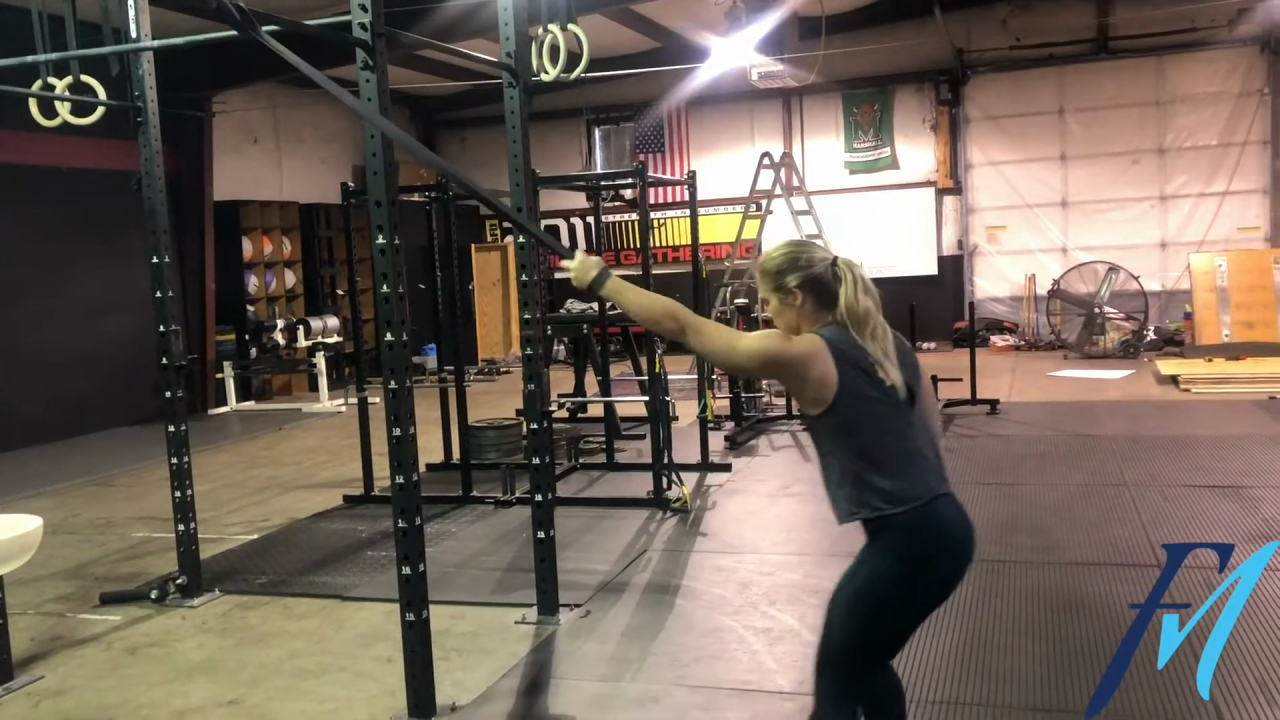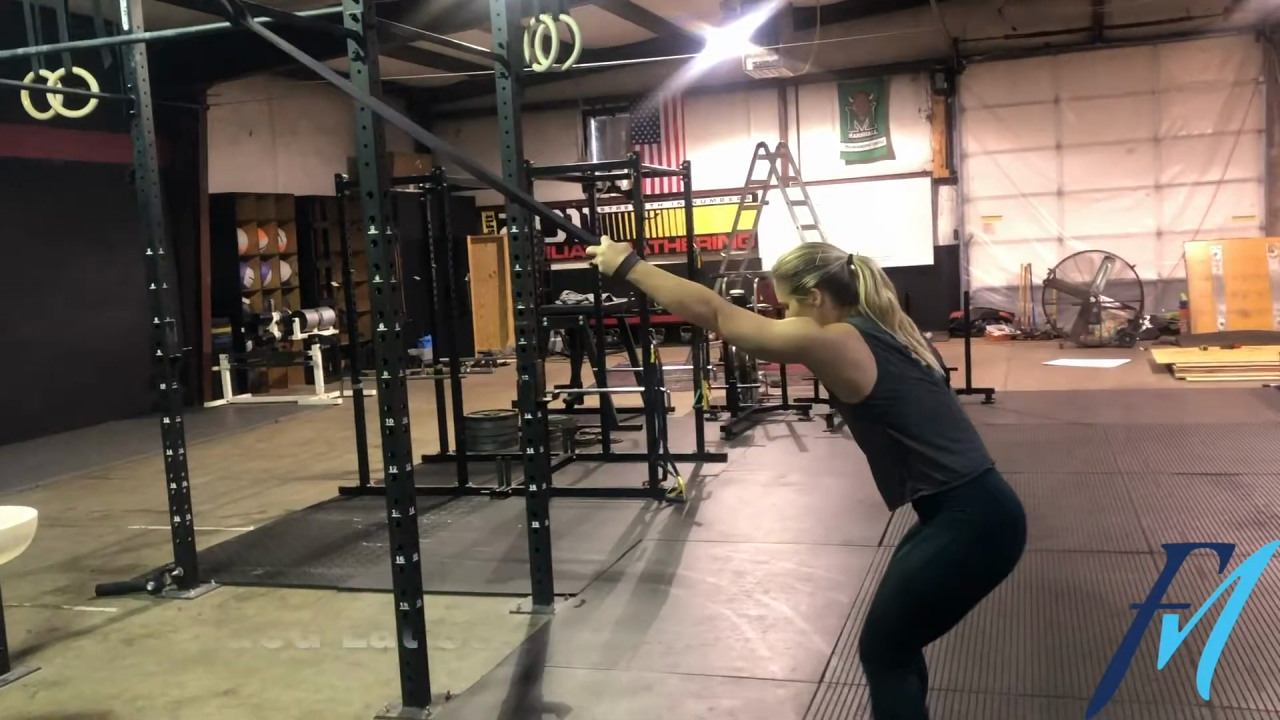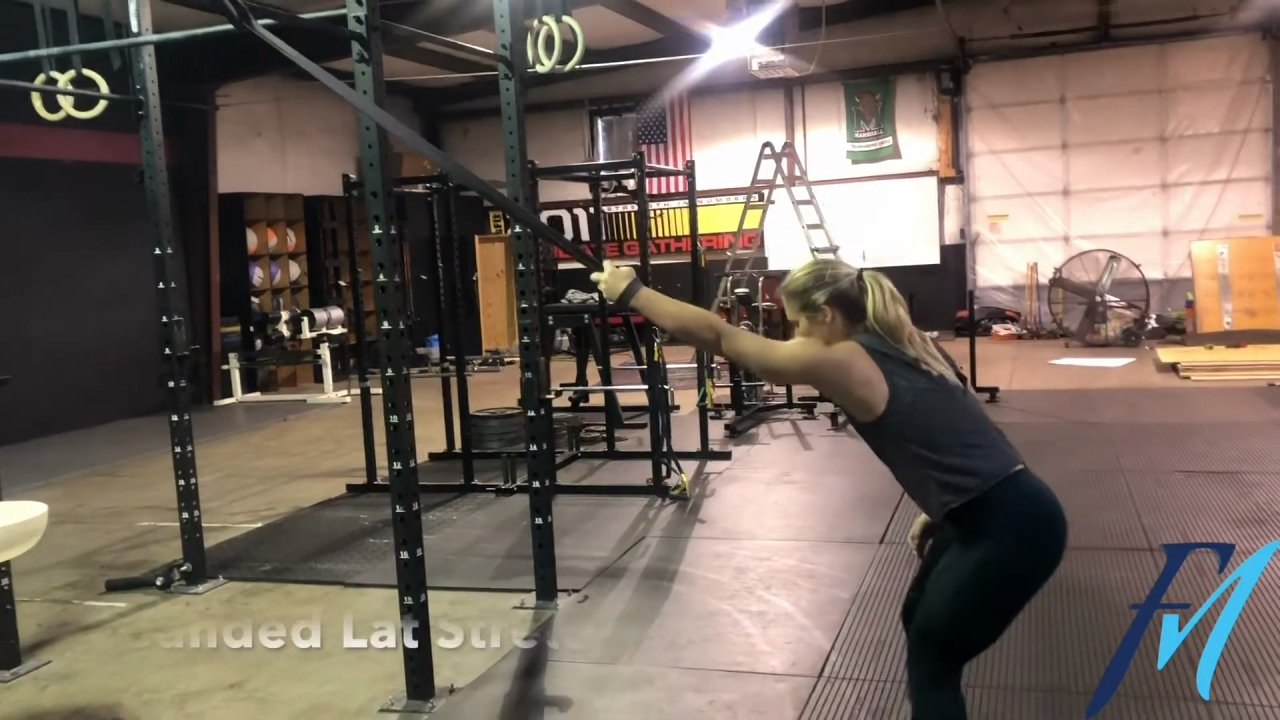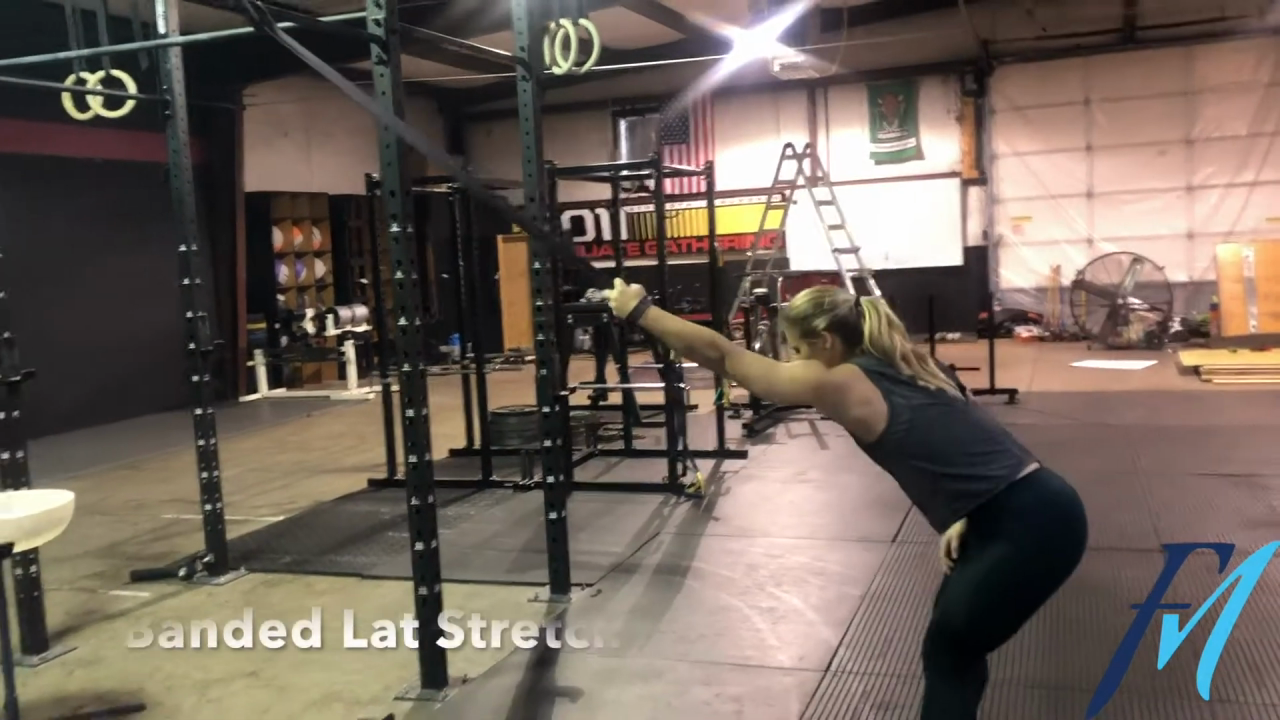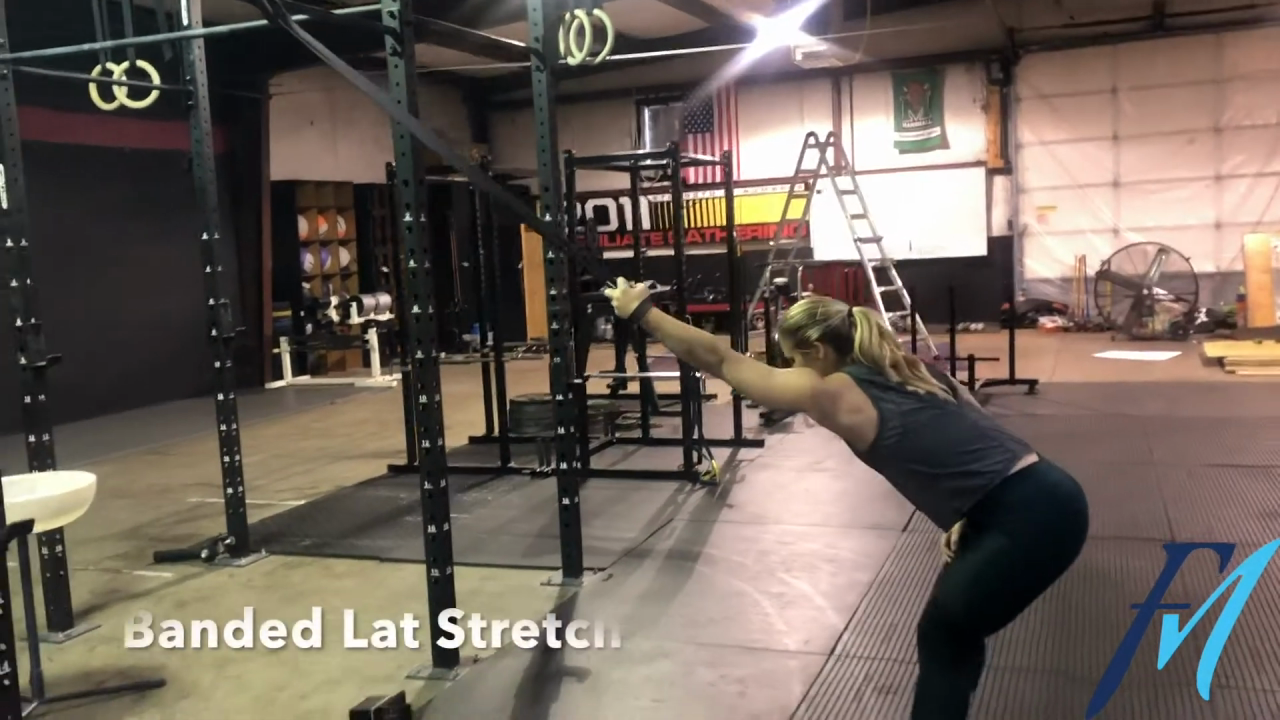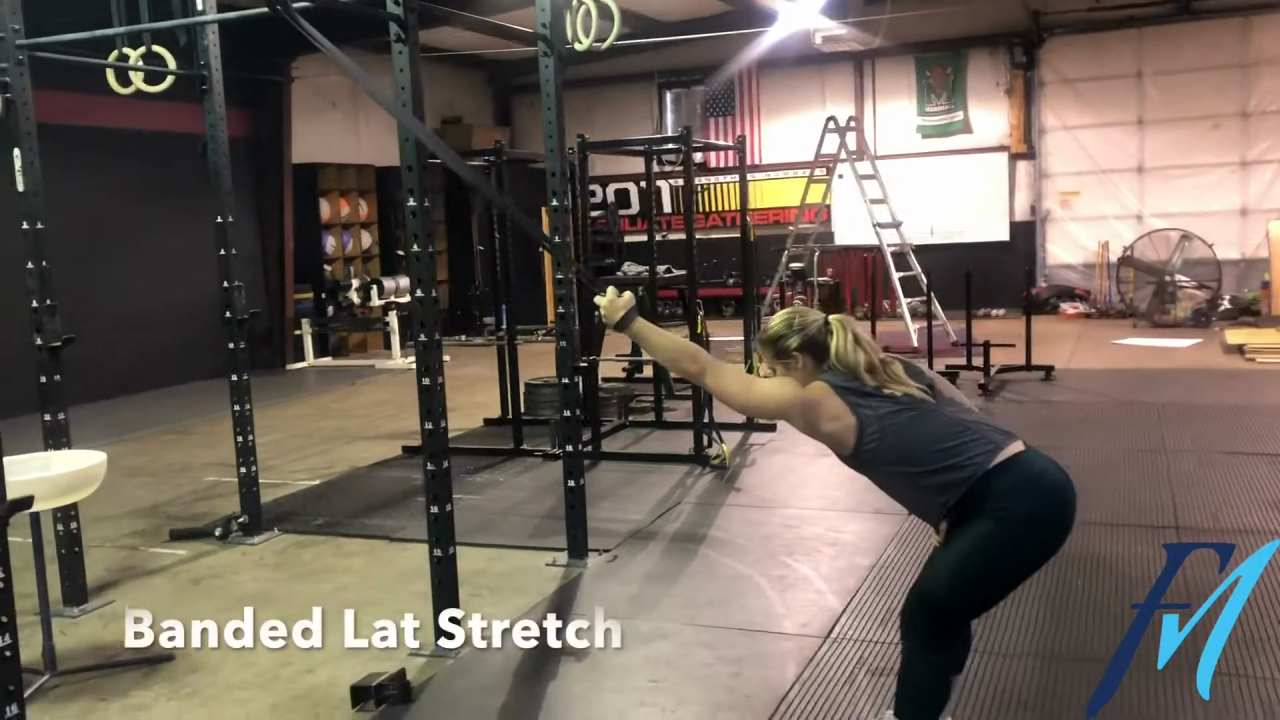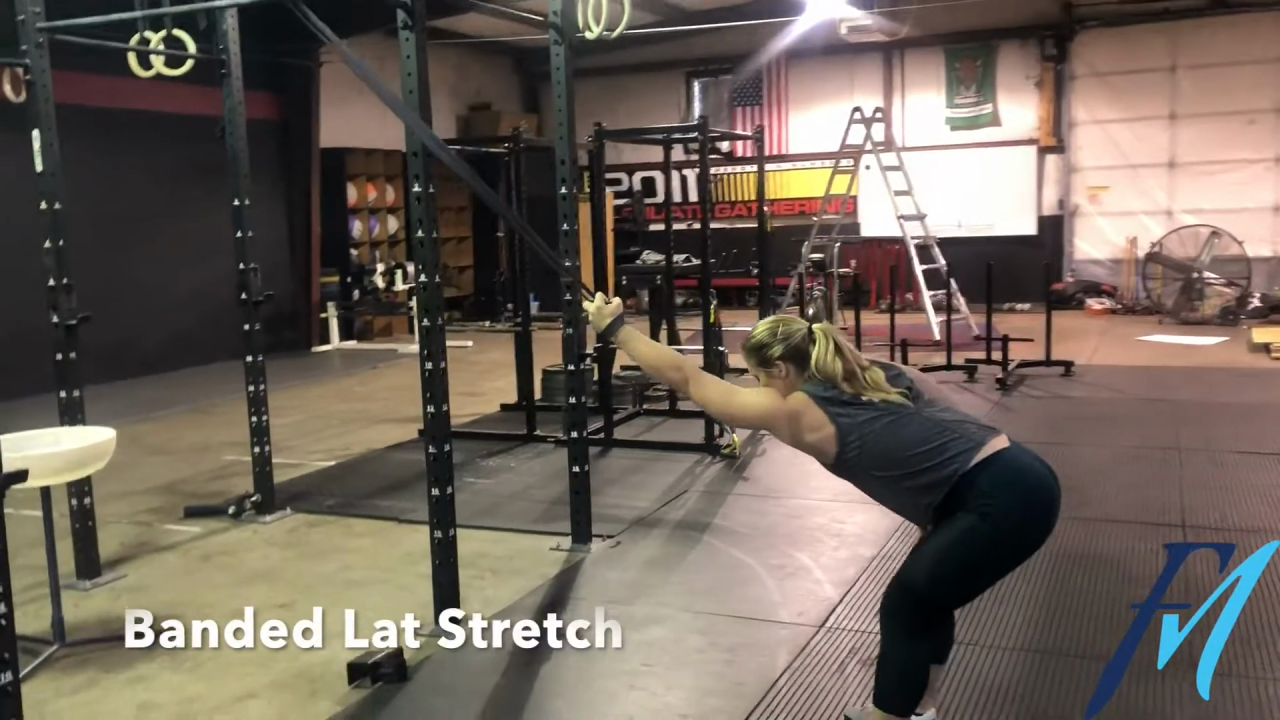
dt=0.3s
person 1, frame 1
left shoulder: (802, 356)
right shoulder: (884, 345)
left elbow: (683, 326)
right elbow: (928, 434)
left wrist: (599, 280)
left hip: (912, 541)
right hip: (934, 527)
left knee: (838, 677)
right knee: (860, 661)
person 1, frame 2
left shoulder: (835, 345)
right shoulder: (892, 334)
left elbow: (712, 312)
left wrist: (626, 265)
left hip: (972, 521)
right hip: (965, 509)
left knee: (882, 651)
right knee: (894, 642)
person 1, frame 3
left shoulder: (843, 364)
right shoulder: (903, 347)
left elbow: (719, 336)
left wrist: (630, 291)
right wrist: (937, 511)
left hip: (1012, 526)
right hip: (990, 513)
left knee: (932, 656)
right knee: (922, 623)
person 1, frame 4
left shoulder: (842, 387)
right shoulder: (908, 366)
left elbow: (722, 356)
left wrist: (639, 310)
right wrist: (965, 522)
left hip: (1032, 524)
right hip: (1018, 510)
left knee: (948, 652)
right knee: (953, 637)
person 1, frame 5
left shoulder: (835, 395)
right shoulder: (907, 370)
left elbow: (720, 359)
left wrist: (642, 312)
right wrist: (967, 518)
left hip: (1034, 514)
right hip: (1035, 496)
left knee: (943, 636)
right knee: (953, 625)
person 1, frame 6
left shoulder: (814, 403)
right shoulder: (891, 371)
left elbow: (703, 369)
left wrist: (626, 320)
right wrist: (954, 511)
left hip: (1021, 503)
right hip: (1026, 481)
left knee: (925, 620)
right knee: (939, 608)
person 1, frame 7
left shoulder: (796, 413)
right shoulder: (876, 374)
left elbow: (686, 377)
left wrist: (614, 327)
right wrist: (937, 514)
left hip: (1005, 497)
right hip: (1015, 475)
left knee: (905, 609)
right knee: (924, 598)
